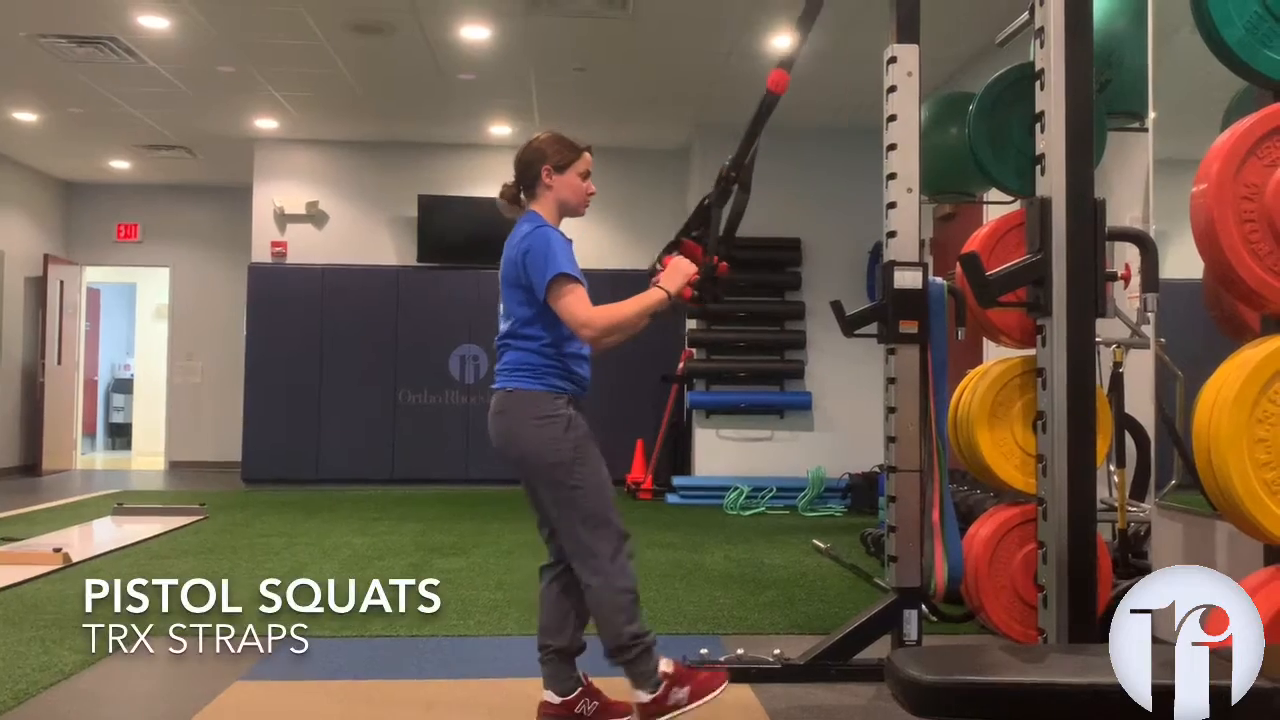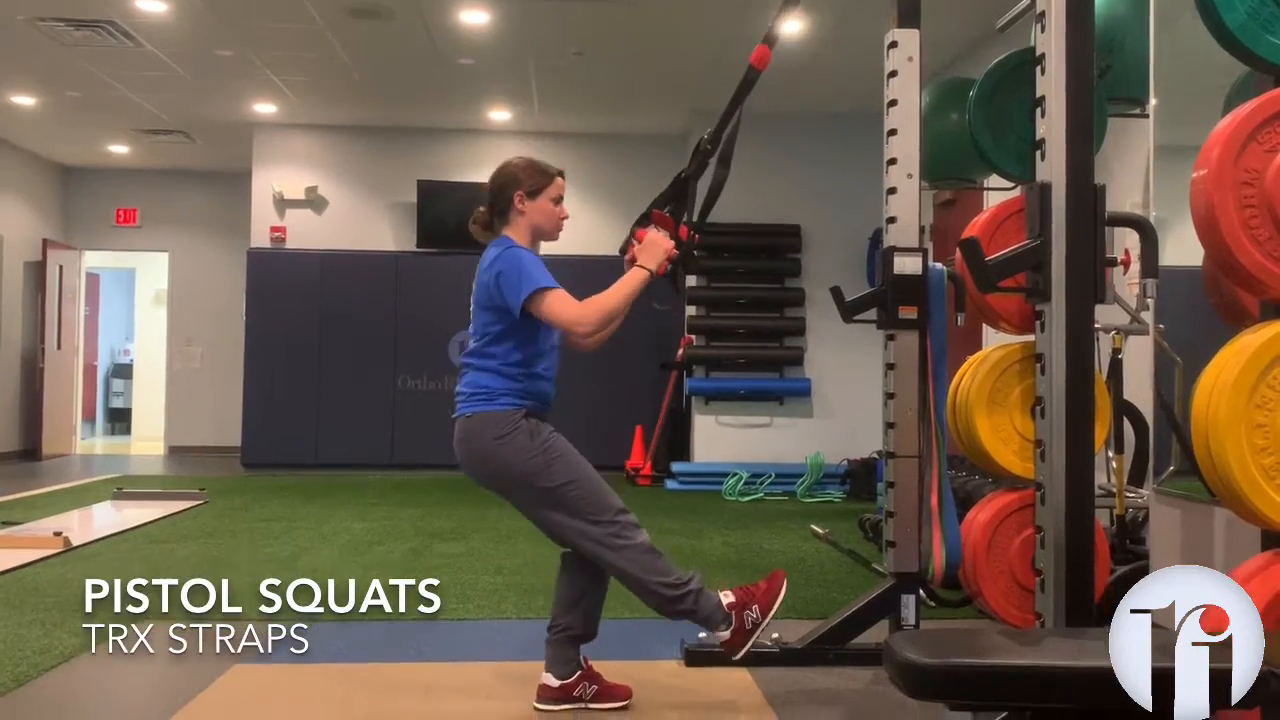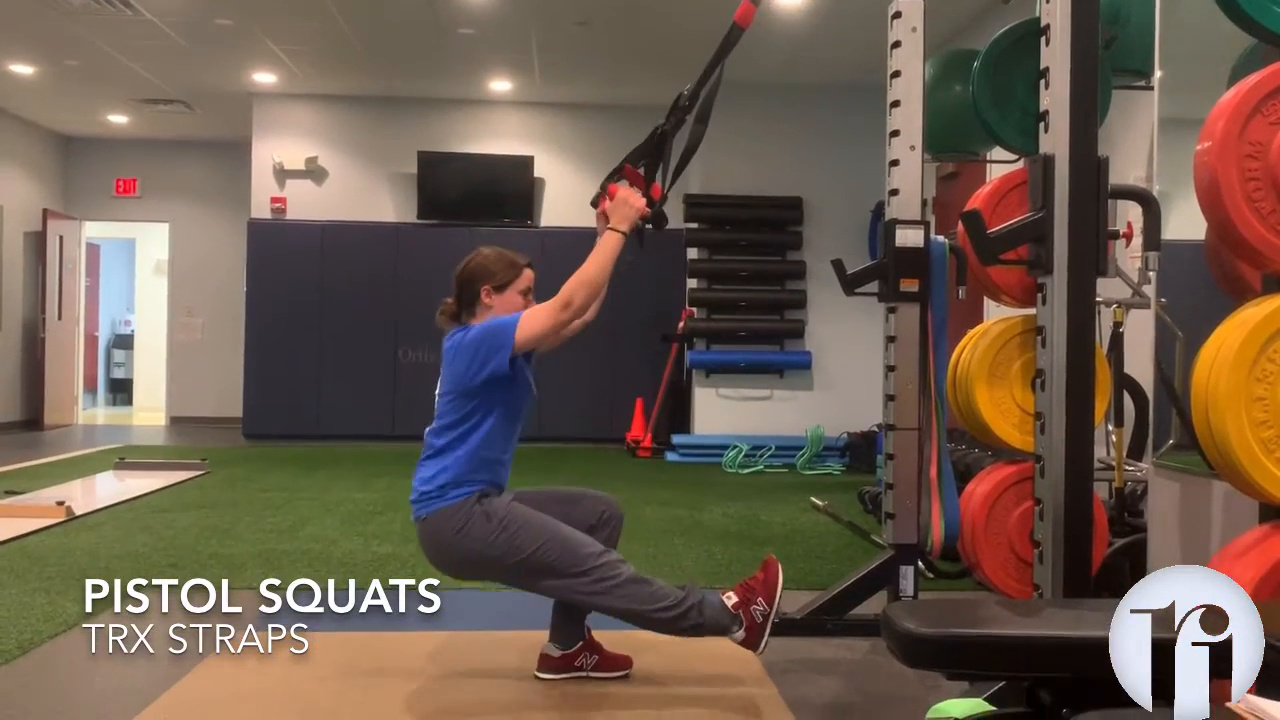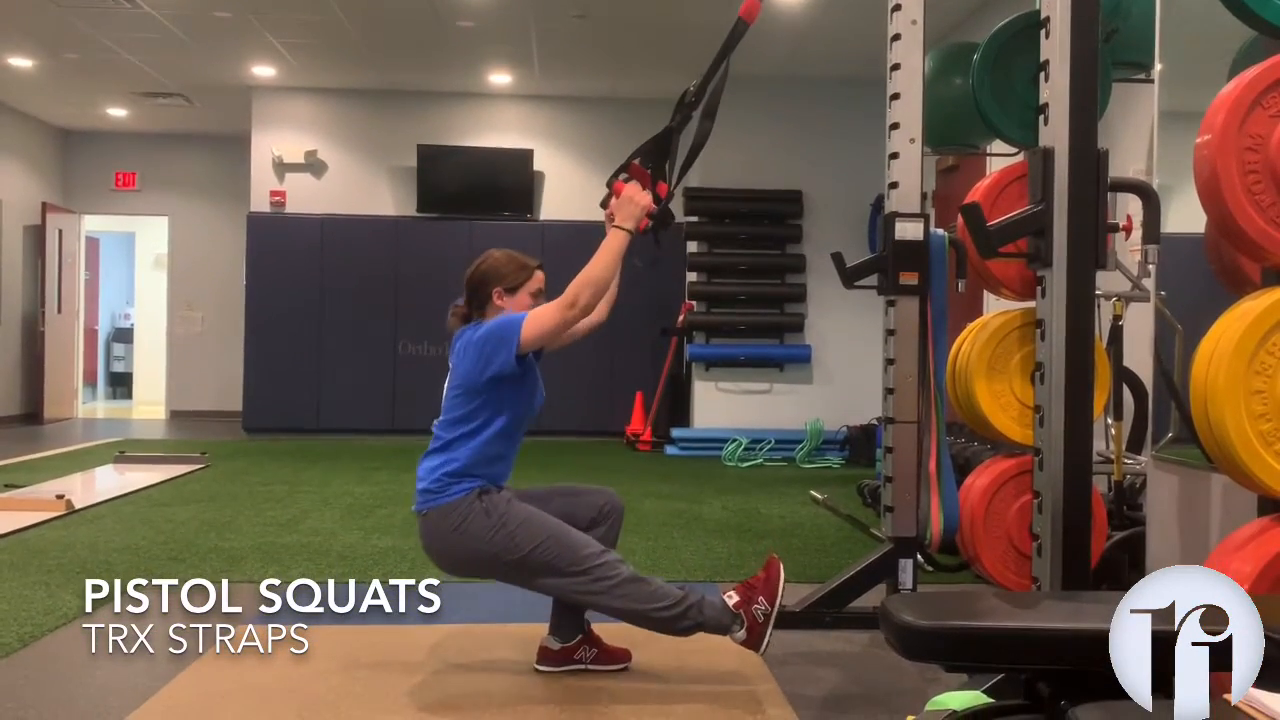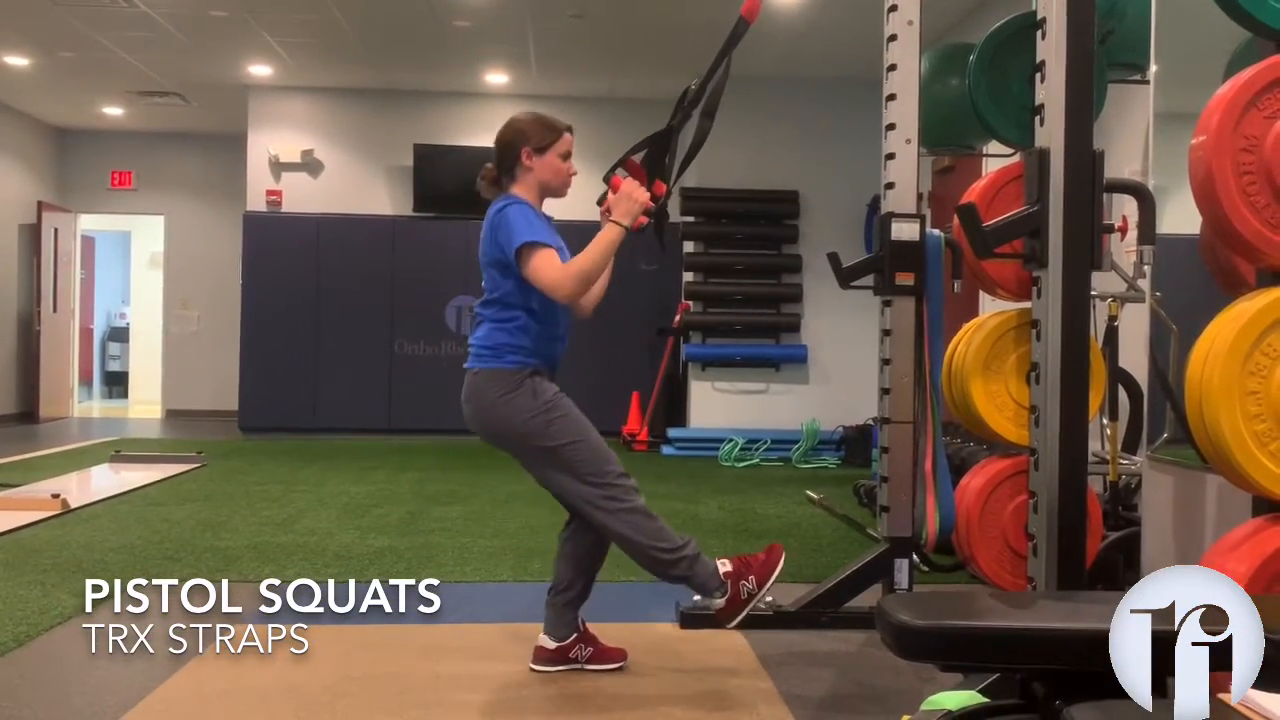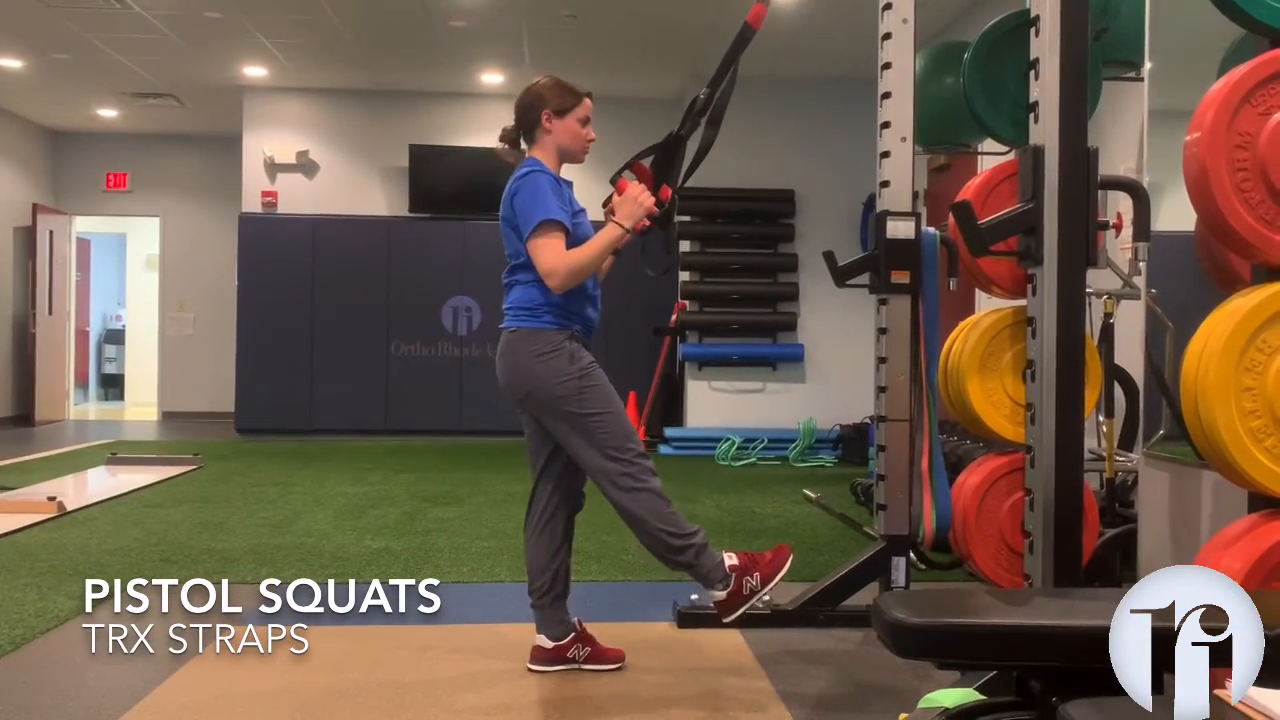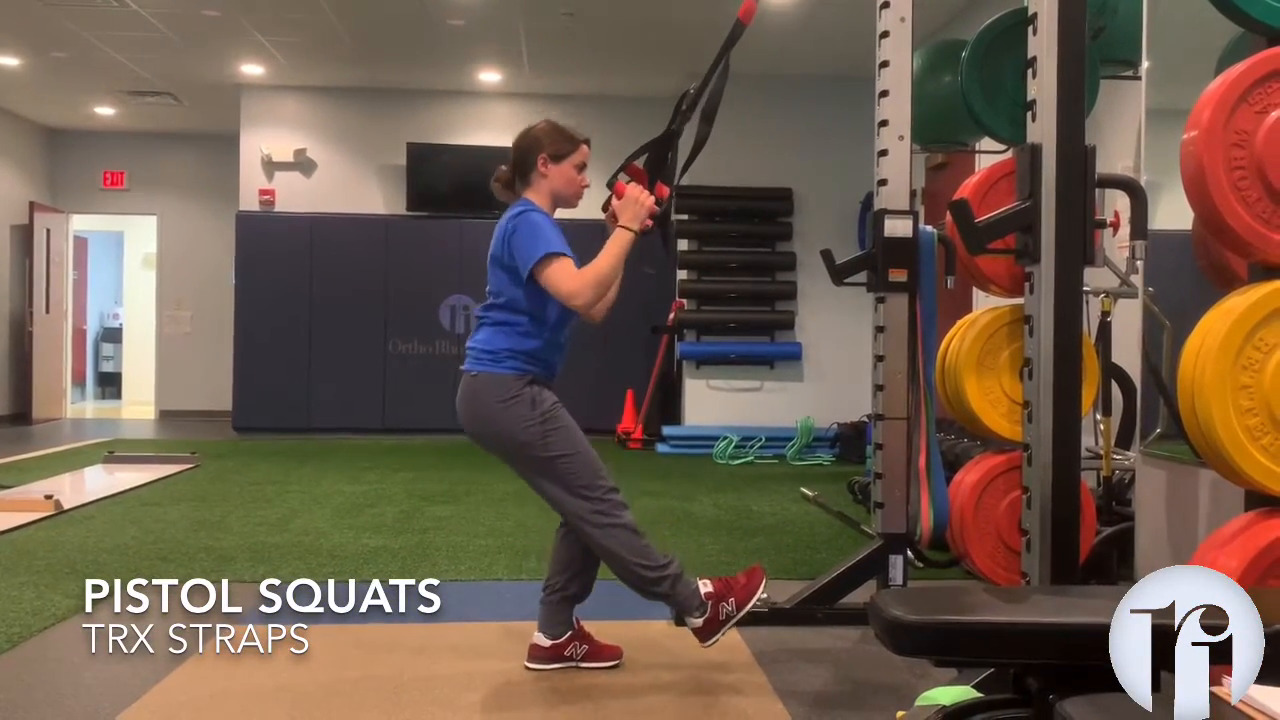
dt=0.7s
person 1, frame 1
left shoulder: (533, 239)
right shoulder: (541, 239)
left elbow: (588, 337)
right elbow: (587, 323)
left wrist: (655, 299)
right wrist: (665, 289)
left hip: (524, 411)
right hip: (539, 410)
left knee: (571, 551)
right knee: (604, 544)
person 1, frame 2
left shoulder: (513, 261)
right shoulder: (511, 261)
left elbow: (582, 339)
right elbow: (581, 321)
left wrist: (634, 274)
right wrist: (643, 269)
left hip: (498, 428)
right hip: (503, 428)
left knee: (591, 539)
right knee: (609, 527)
left ankle: (564, 675)
right ankle: (720, 616)
person 1, frame 3
left shoulder: (492, 351)
right shoulder: (474, 344)
left elbow: (581, 314)
right elbow: (568, 305)
left wrist: (606, 234)
right wrist: (618, 229)
left hip: (471, 507)
right hip: (456, 521)
left knee: (601, 514)
right knee: (597, 569)
left ankle: (566, 648)
right ankle: (729, 615)
person 1, frame 4
left shoulder: (504, 348)
right shoulder: (485, 341)
left elbow: (594, 313)
right elbow: (576, 304)
left wrist: (616, 231)
right wrist: (624, 227)
left hip: (473, 504)
right hip: (457, 518)
left knee: (601, 509)
right knee: (592, 566)
left ankle: (565, 641)
right ankle: (730, 616)
person 1, frame 5
left shoulder: (529, 220)
right shoulder: (513, 216)
left elbow: (581, 304)
right elbow: (563, 287)
left wrist: (615, 232)
right wrist: (617, 224)
left hip: (513, 386)
right hip: (510, 387)
left knee: (593, 504)
right knee: (611, 491)
left ankle: (560, 638)
right ankle: (719, 583)
person 1, frame 6
left shoulder: (551, 186)
right shoulder: (533, 183)
left elbow: (583, 277)
right elbow: (556, 274)
left wrist: (619, 230)
right wrist: (620, 225)
left hip: (539, 354)
right hip: (547, 351)
left knee: (556, 494)
right knee: (625, 470)
left ankle: (555, 636)
right ankle: (720, 576)
person 1, frame 7
left shoulder: (536, 226)
right shoulder: (527, 223)
left elbow: (596, 307)
right elbow: (581, 295)
left wrist: (621, 232)
right wrist: (627, 229)
left hip: (501, 393)
right hip: (504, 394)
left knee: (585, 504)
right knee: (597, 502)
left ankle: (554, 635)
right ankle: (696, 602)
